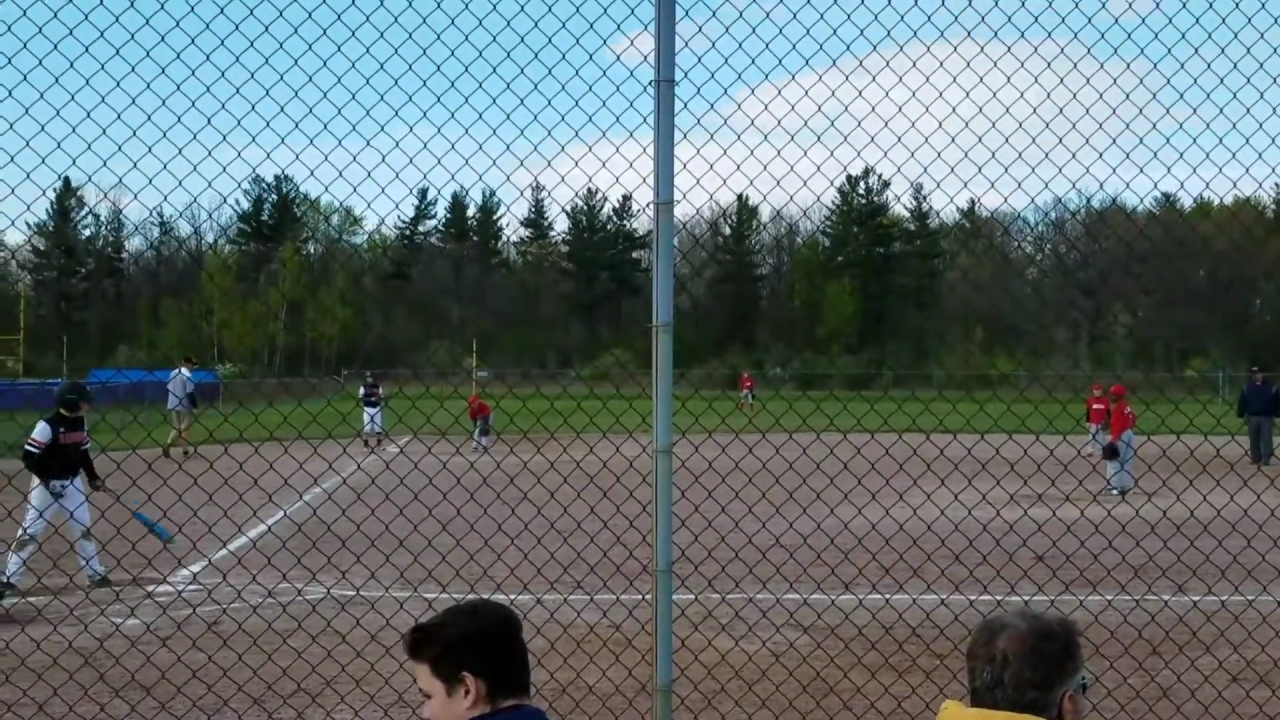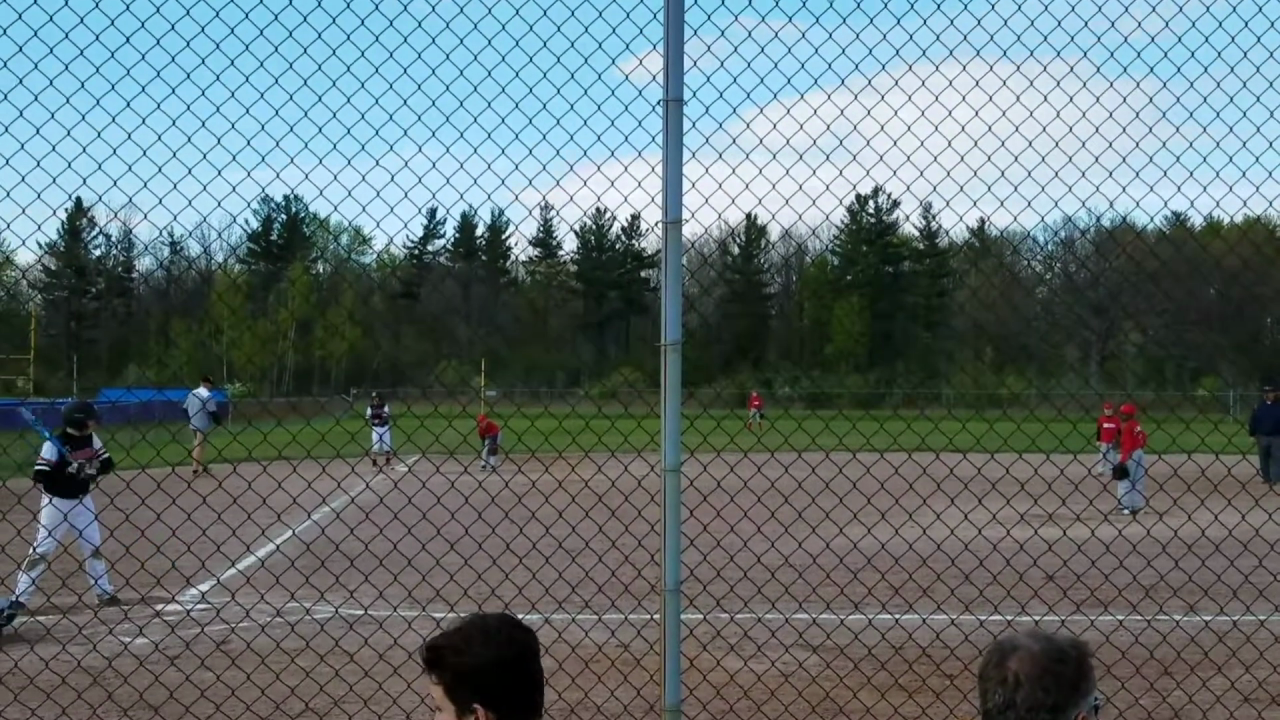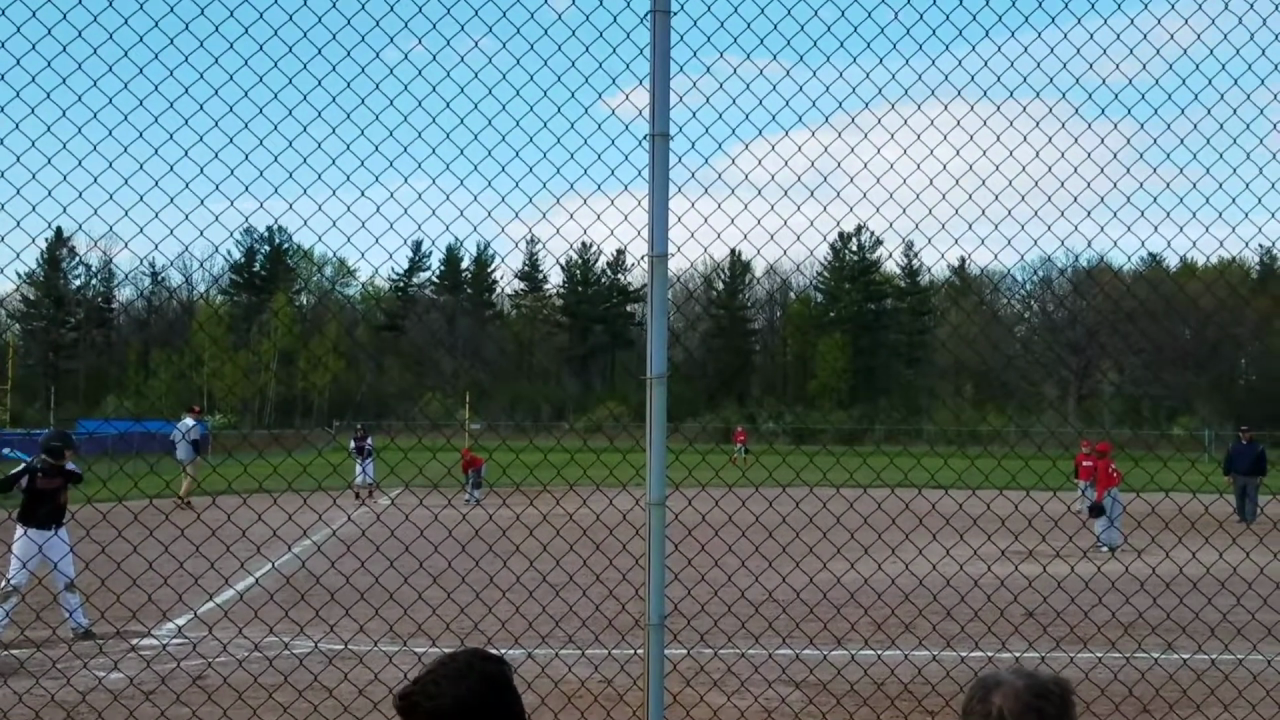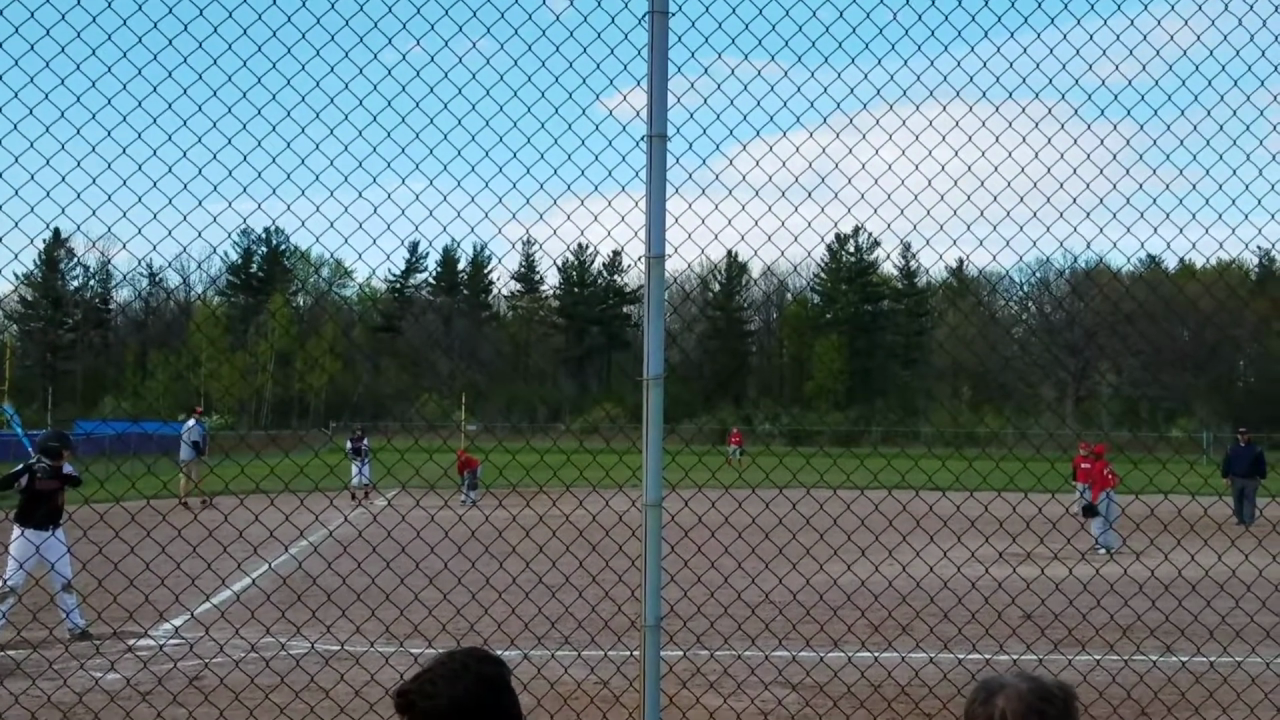
dt=0.4s
person 1, frame 1
left shoulder: (80, 422)
right shoulder: (47, 425)
right elbow: (28, 457)
left wrist: (93, 477)
right wrist: (47, 483)
left hip: (73, 483)
right hip: (47, 485)
left knee: (84, 527)
right knee: (31, 531)
left ankle: (96, 574)
person 1, frame 2
left shoulder: (91, 439)
right shoulder: (55, 443)
left elbow: (108, 462)
right elbow: (39, 477)
left wrist: (95, 470)
right wrist: (66, 470)
left hip: (82, 501)
right hip: (56, 502)
left knee: (94, 546)
right knee: (42, 550)
left ankle: (105, 593)
person 1, frame 3
left shoulder: (65, 467)
right shoulder: (30, 468)
left elbow: (78, 478)
left wrist: (51, 468)
right wrist: (29, 467)
left hip: (57, 532)
right hip: (30, 533)
left knee: (67, 580)
left ankle: (80, 627)
person 1, frame 4
left shoulder: (63, 468)
right shoulder: (29, 470)
left elbow: (77, 481)
left wrist: (51, 472)
right wrist: (29, 467)
left hip: (54, 532)
right hip: (27, 533)
left knee: (65, 580)
left ankle: (76, 626)
